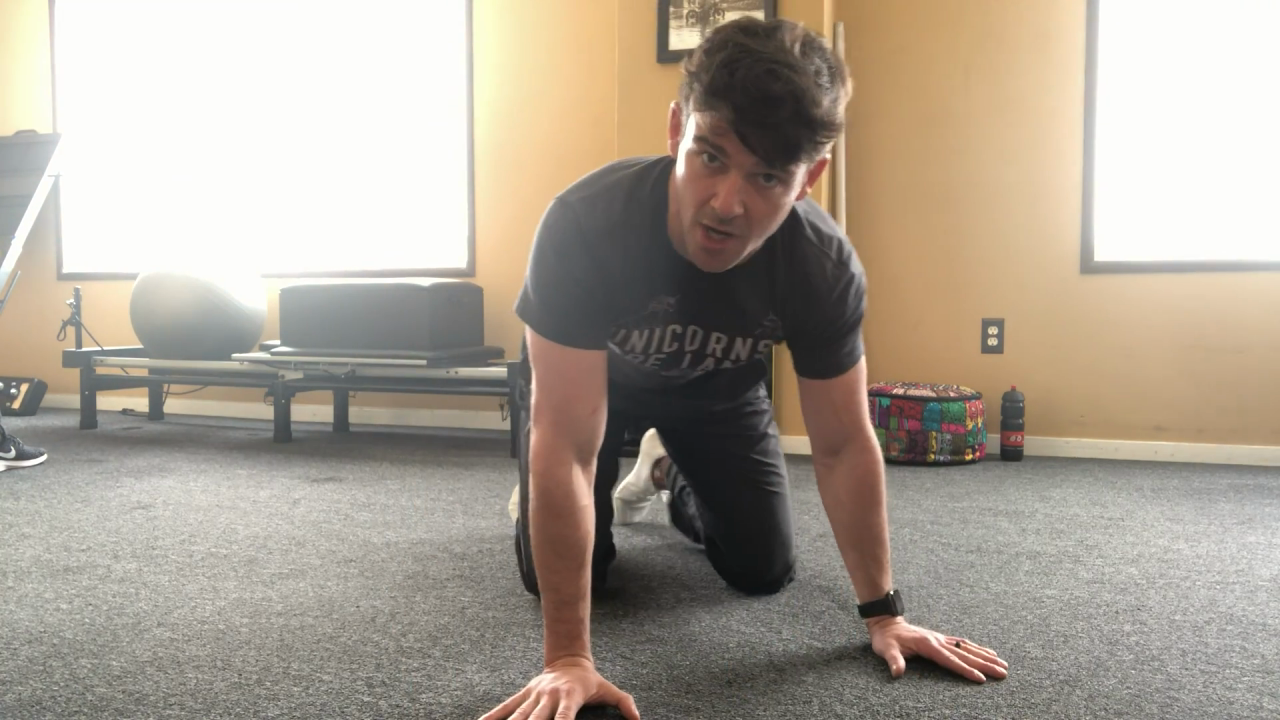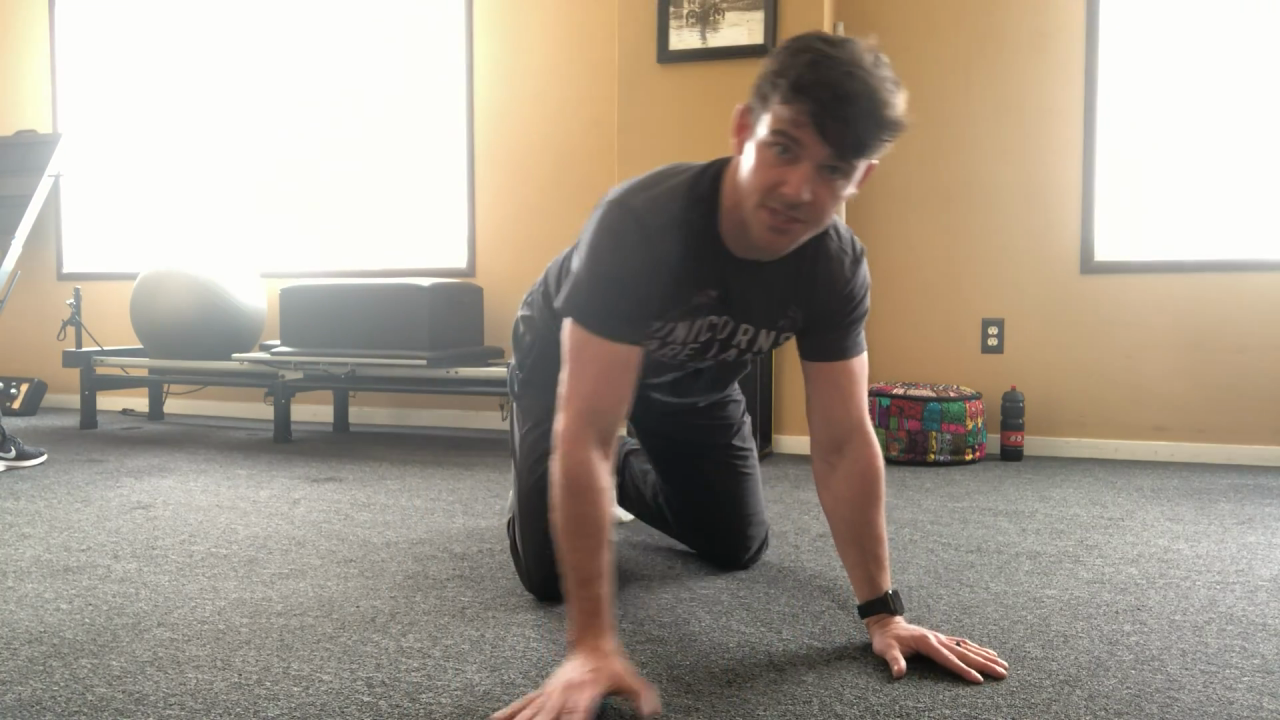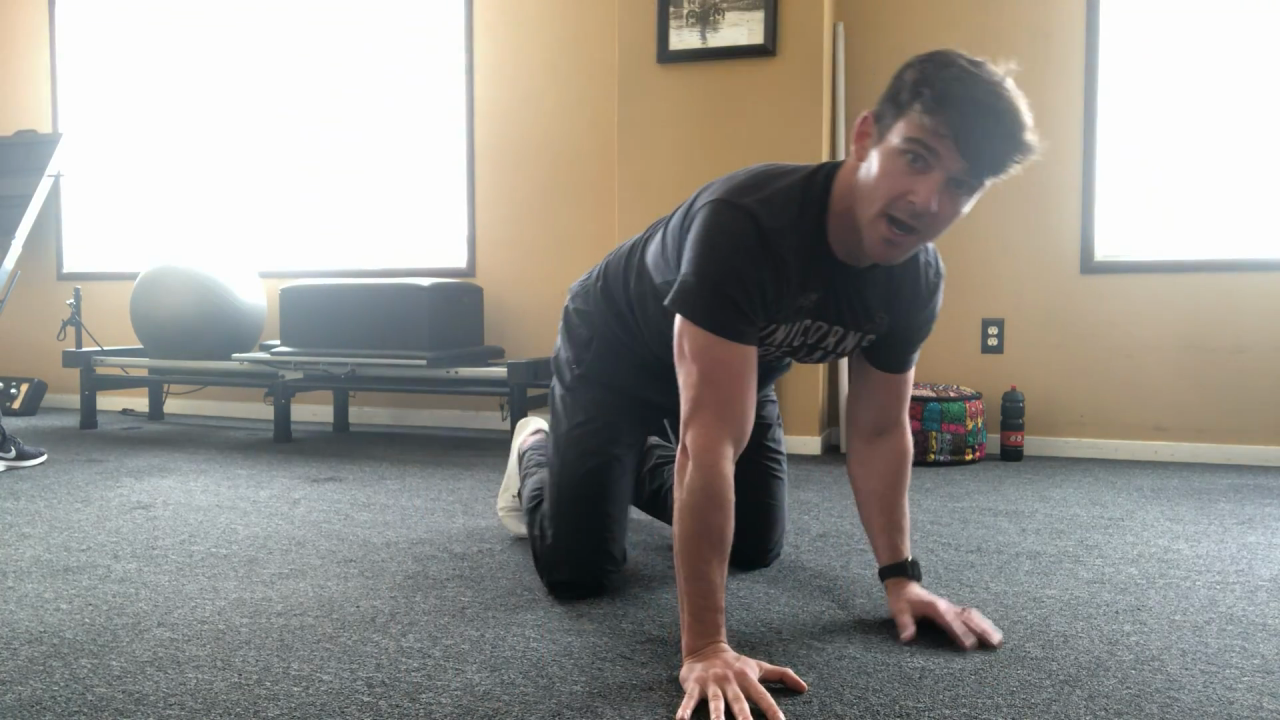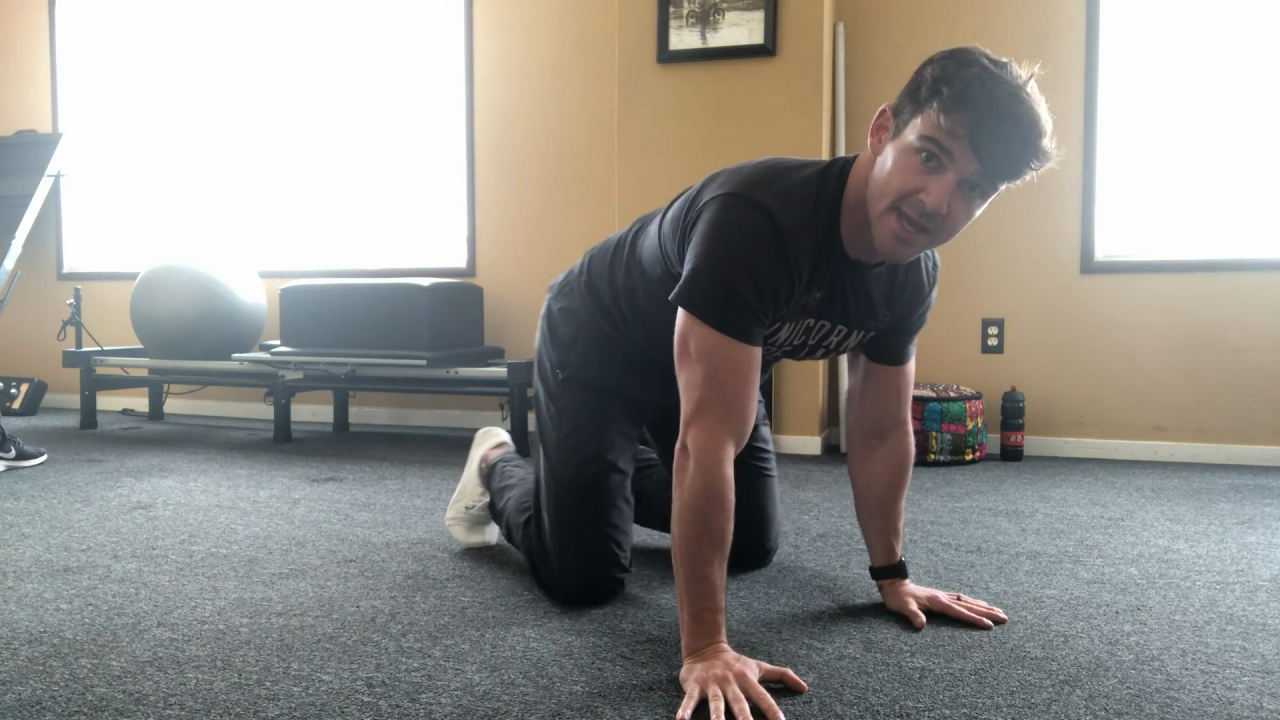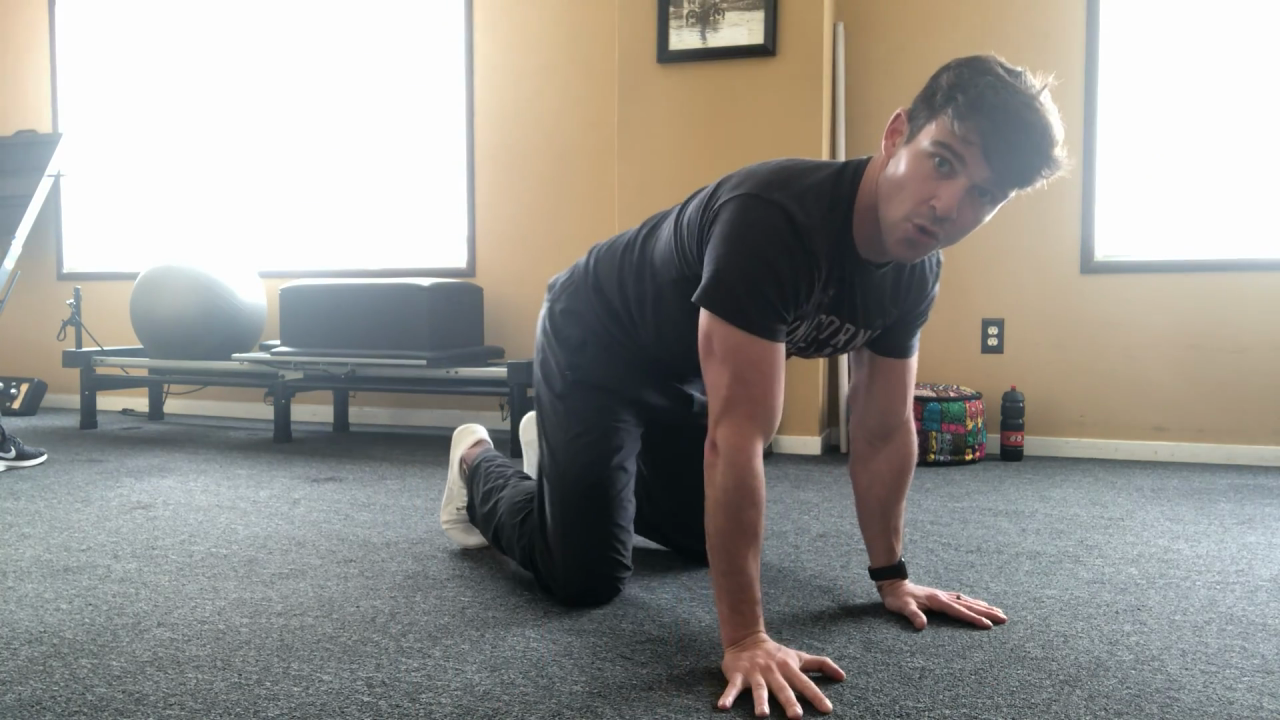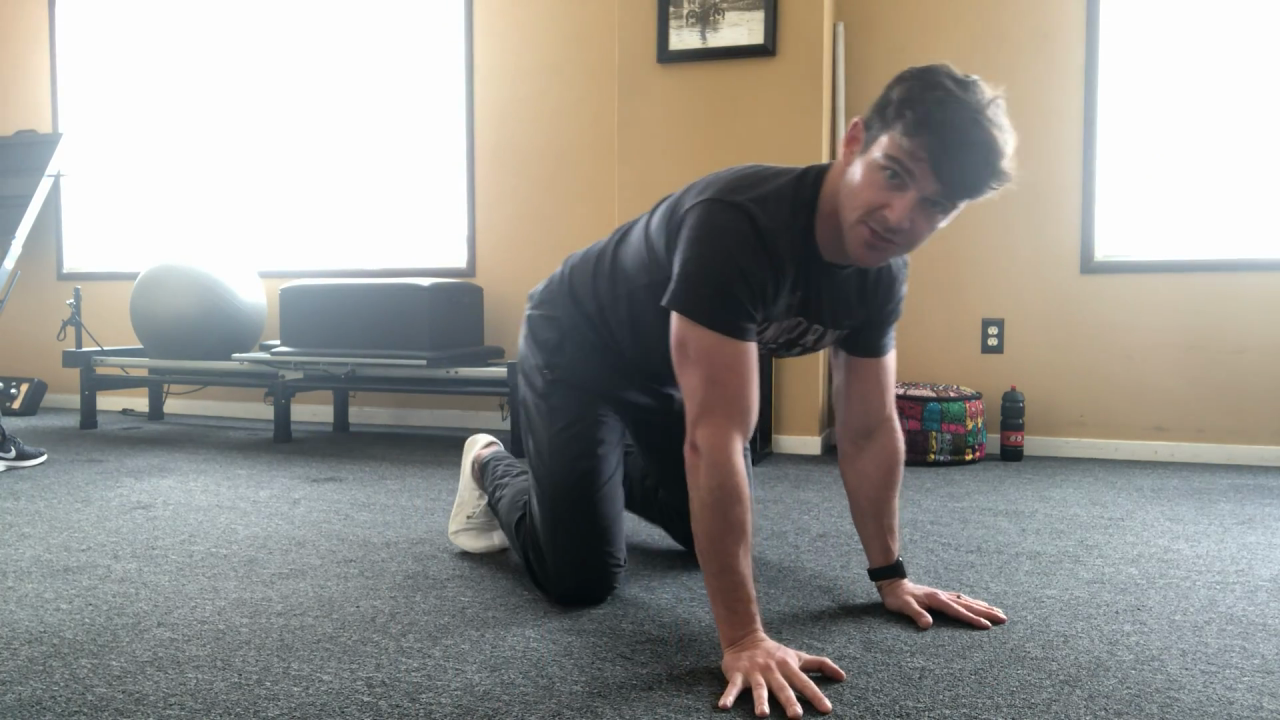
dt=0.5s
person 1, frame 1
left shoulder: (823, 263)
right shoulder: (583, 226)
left elbow: (843, 447)
right elbow: (567, 447)
left wrist: (882, 611)
right wrist: (567, 658)
left hip: (717, 385)
right hip: (590, 374)
left knee: (764, 572)
right knee: (568, 573)
left ankle: (674, 478)
person 1, frame 2
left shoulder: (837, 266)
right shoulder: (638, 224)
left elbow: (844, 445)
right elbow: (585, 437)
left wrist: (881, 611)
right wrist: (592, 644)
left hip: (693, 379)
right hip: (566, 360)
left knee: (738, 547)
right knee: (552, 575)
left ankle: (632, 472)
right ankle: (552, 489)
person 1, frame 3
left shoulder: (918, 278)
right shoulder: (746, 222)
left elbow: (879, 432)
right elbow: (710, 441)
left wrist: (898, 575)
right wrist: (705, 648)
left hip: (736, 367)
right hip: (613, 348)
left knee: (757, 549)
right knee: (579, 572)
left ankle: (641, 474)
right ankle: (539, 455)
person 1, frame 4
left shoulder: (912, 274)
right shoulder: (757, 219)
left elbow: (880, 434)
right elbow: (710, 442)
left wrist: (891, 575)
right wrist: (706, 649)
left hip: (719, 358)
right hip: (596, 346)
left knee: (753, 548)
right knee: (586, 577)
left ankle: (628, 473)
right ankle: (498, 469)
person 1, frame 5
left shoulder: (914, 270)
right shoulder: (775, 219)
left elbow: (883, 432)
right elbow: (737, 440)
left wrist: (890, 575)
right wrist: (745, 639)
left hip: (683, 364)
right hip: (593, 340)
left knee: (707, 539)
right knee: (587, 579)
left ankle: (556, 443)
right ankle: (480, 470)
person 1, frame 6
left shoulder: (879, 272)
right shoulder: (737, 224)
left elbow: (869, 431)
right elbow: (716, 439)
left wrist: (889, 575)
right wrist: (743, 639)
left hip: (671, 366)
right hip: (576, 347)
left knee: (712, 530)
right knee: (584, 577)
left ankle: (612, 458)
right ankle: (493, 468)
